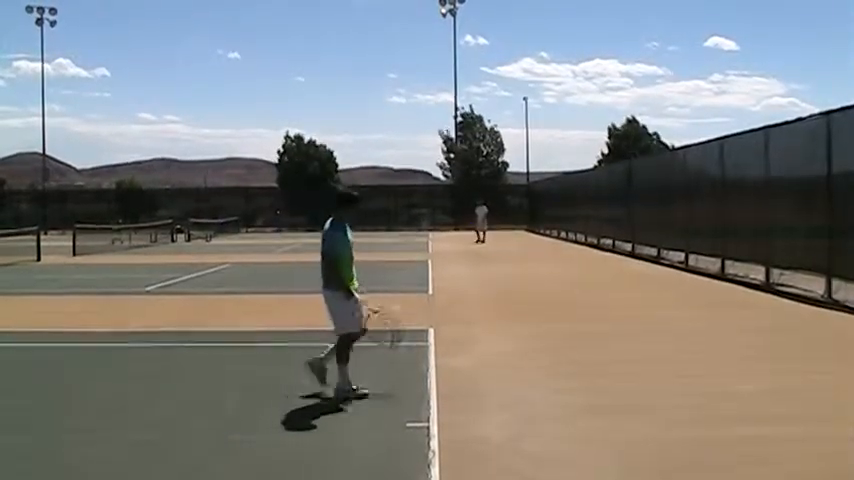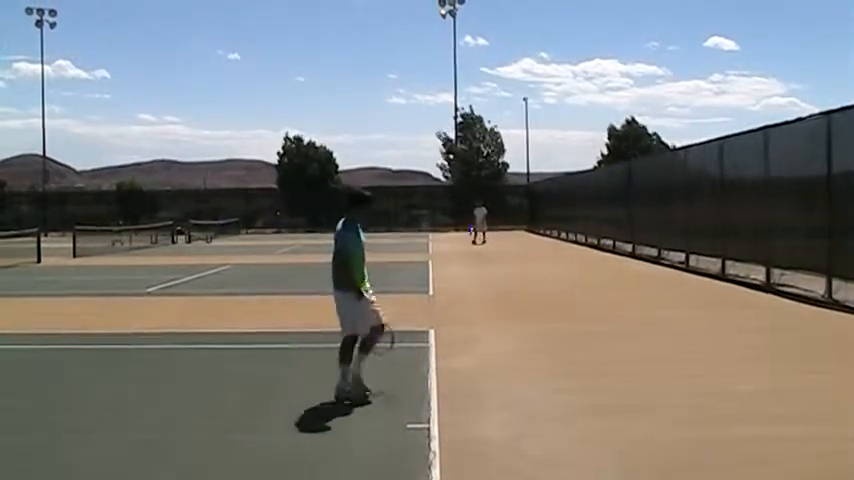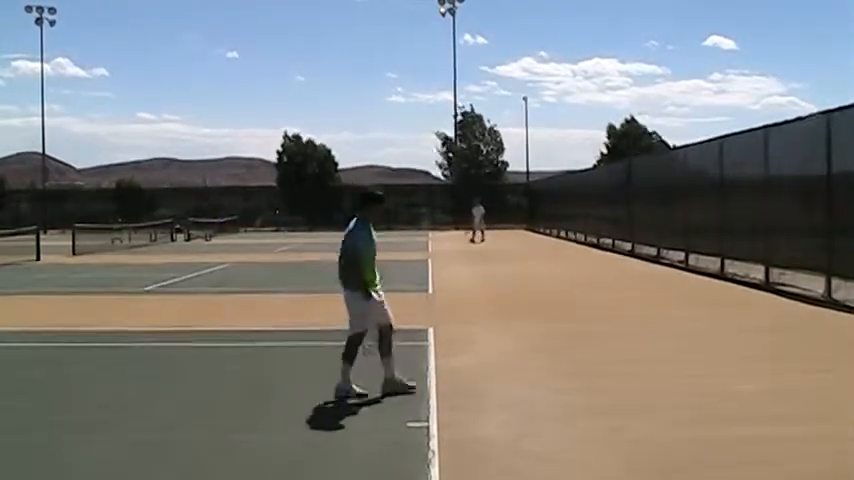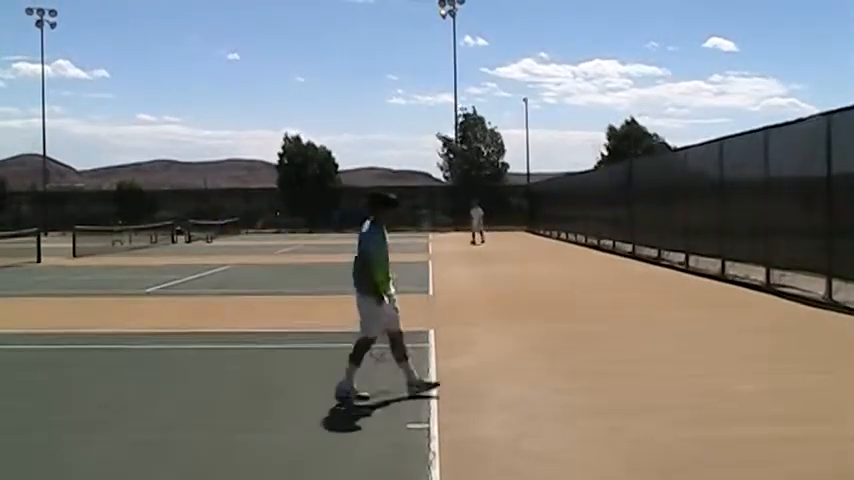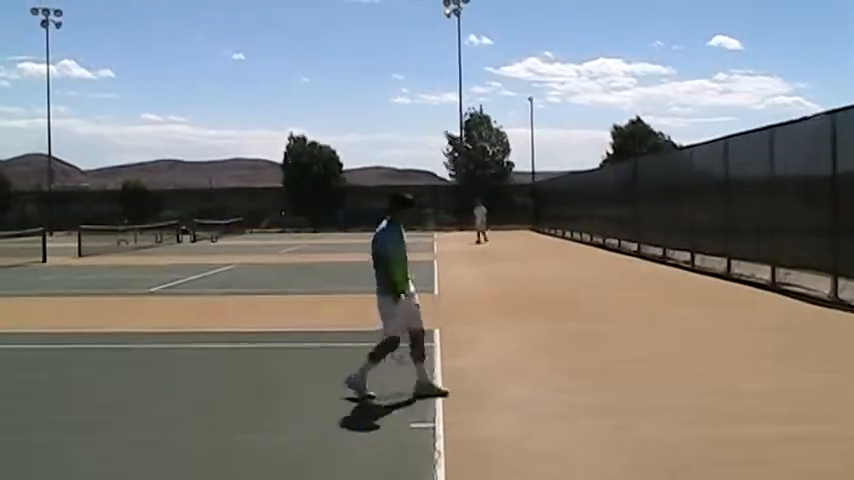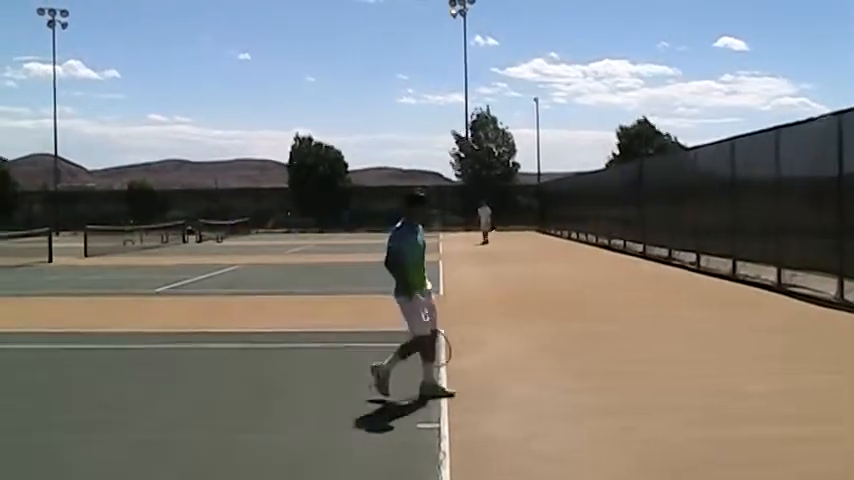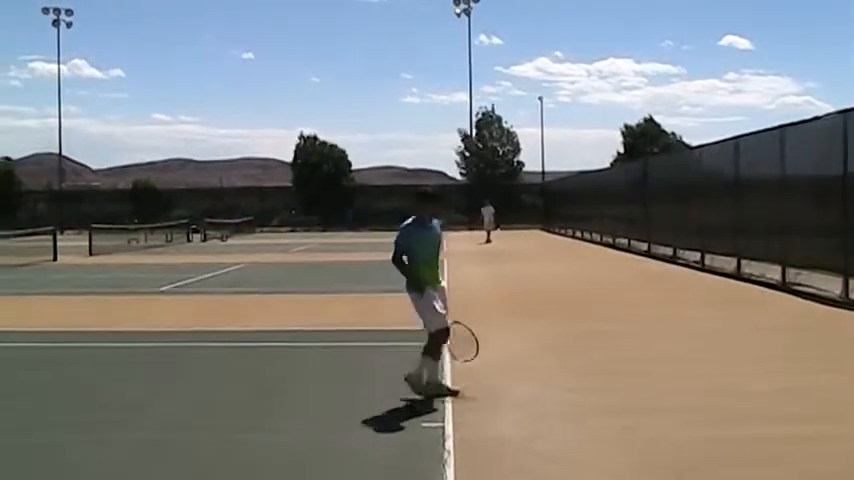
dt=0.1s
person 1, frame 1
left shoulder: (343, 227)
right shoulder: (333, 231)
right elbow: (329, 264)
right wrist: (346, 289)
left hip: (347, 288)
right hip: (339, 291)
left knee: (358, 331)
right knee: (348, 334)
left ankle: (319, 361)
right ankle: (343, 386)
person 1, frame 2
left shoulder: (354, 227)
right shoulder: (345, 231)
right elbow: (340, 264)
right wrist: (356, 290)
left hip: (360, 289)
right hip: (348, 292)
left knee: (377, 329)
right knee: (352, 336)
left ankle: (353, 374)
right ankle: (344, 386)
person 1, frame 3
left shoulder: (365, 227)
right shoulder: (356, 230)
right elbow: (350, 263)
right wrist: (365, 289)
left hip: (371, 288)
right hip: (359, 291)
left knee: (386, 329)
right knee: (358, 335)
left ankle: (390, 379)
right ankle: (344, 386)
person 1, frame 4
left shoulder: (378, 230)
right shoulder: (370, 233)
right elbow: (363, 266)
right wrist: (376, 293)
left hip: (385, 292)
right hip: (372, 295)
left knee: (396, 336)
right knee: (367, 339)
left ankle: (413, 381)
right ankle: (345, 386)
person 1, frame 5
left shoulder: (398, 229)
right shoulder: (385, 233)
right elbow: (379, 263)
right wrist: (393, 289)
left hip: (407, 290)
right hip: (392, 294)
left knee: (417, 335)
right knee: (392, 340)
left ankle: (423, 383)
right ankle: (358, 378)
person 1, frame 6
left shoulder: (418, 229)
right shoulder: (400, 232)
right elbow: (390, 262)
right wrist: (406, 287)
left hip: (423, 289)
right hip: (409, 293)
left knee: (431, 336)
right knee: (421, 338)
left ankle: (429, 383)
right ankle: (384, 369)
person 1, frame 7
left shoulder: (436, 226)
right shoulder: (409, 229)
right elbow: (397, 258)
right wrist: (414, 280)
left hip: (436, 286)
right hip: (421, 289)
left knee: (437, 333)
right knee: (441, 331)
left ankle: (431, 382)
right ankle: (416, 375)
